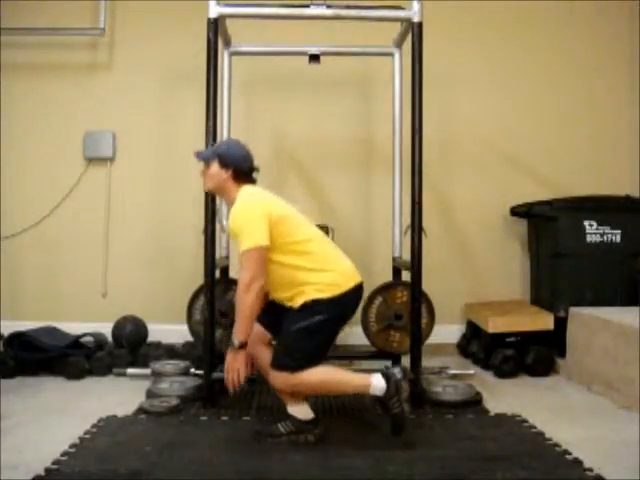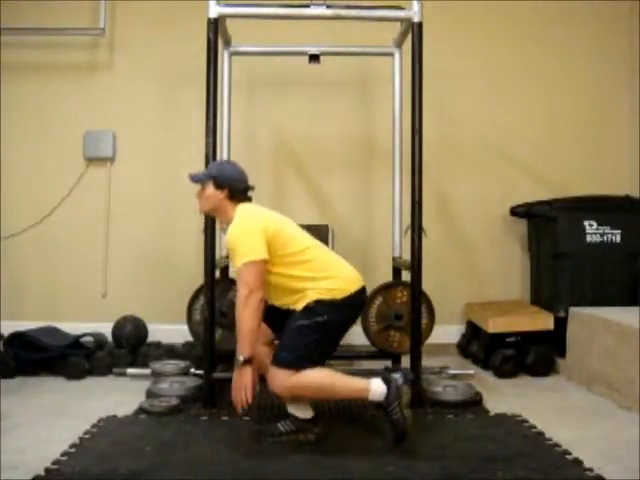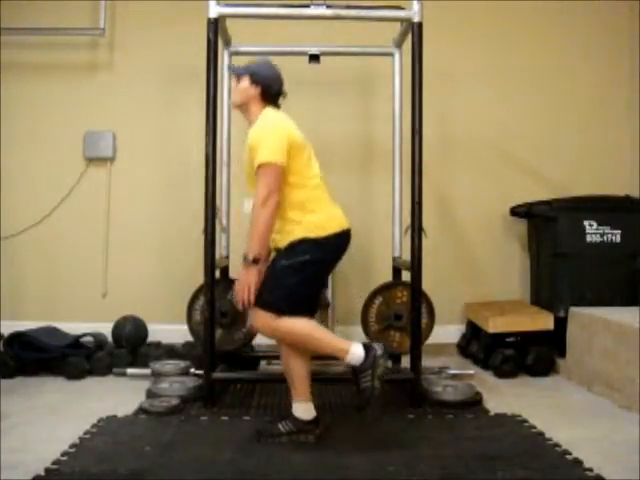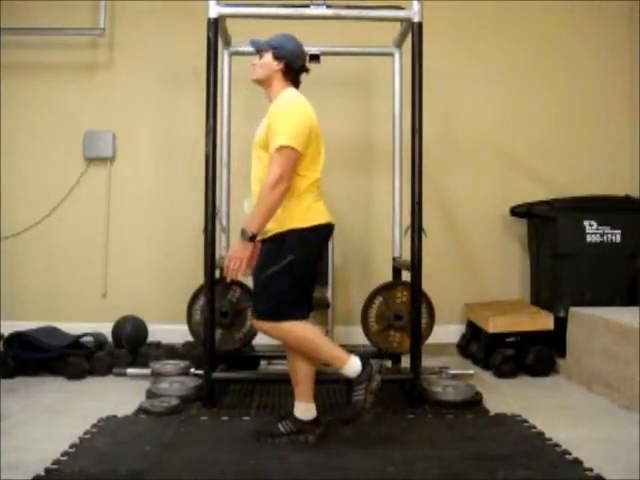
dt=0.5s
person 1, frame 1
left shoulder: (246, 209)
right shoulder: (252, 201)
left elbow: (252, 283)
right elbow: (259, 280)
left wrist: (237, 347)
right wrist: (244, 340)
left hip: (329, 290)
right hip: (319, 285)
left knee: (284, 375)
right knee: (255, 337)
left ankle: (382, 384)
right ankle: (302, 418)
person 1, frame 2
left shoulder: (243, 227)
right shoulder: (249, 219)
left elbow: (250, 297)
right elbow: (256, 294)
left wrist: (243, 364)
right wrist: (248, 358)
left hip: (334, 294)
right hip: (325, 289)
left knee: (283, 378)
right knee: (255, 339)
left ankle: (382, 390)
right ankle: (302, 417)
person 1, frame 3
left shoulder: (267, 127)
right shoulder: (269, 127)
left elbow: (267, 200)
right elbow: (273, 202)
left wrist: (251, 261)
right wrist: (263, 261)
left hip: (316, 235)
right hip: (312, 234)
left knee: (265, 317)
right knee: (284, 321)
left ankle: (360, 356)
right ankle: (304, 417)
person 1, frame 4
left shoulder: (289, 107)
right shoulder: (283, 108)
left elbow: (278, 180)
left wrist: (246, 236)
right wrist: (257, 237)
left hip: (296, 230)
right hip: (293, 229)
left knee: (271, 319)
right knee: (289, 321)
left ankle: (357, 368)
right ankle: (305, 417)
